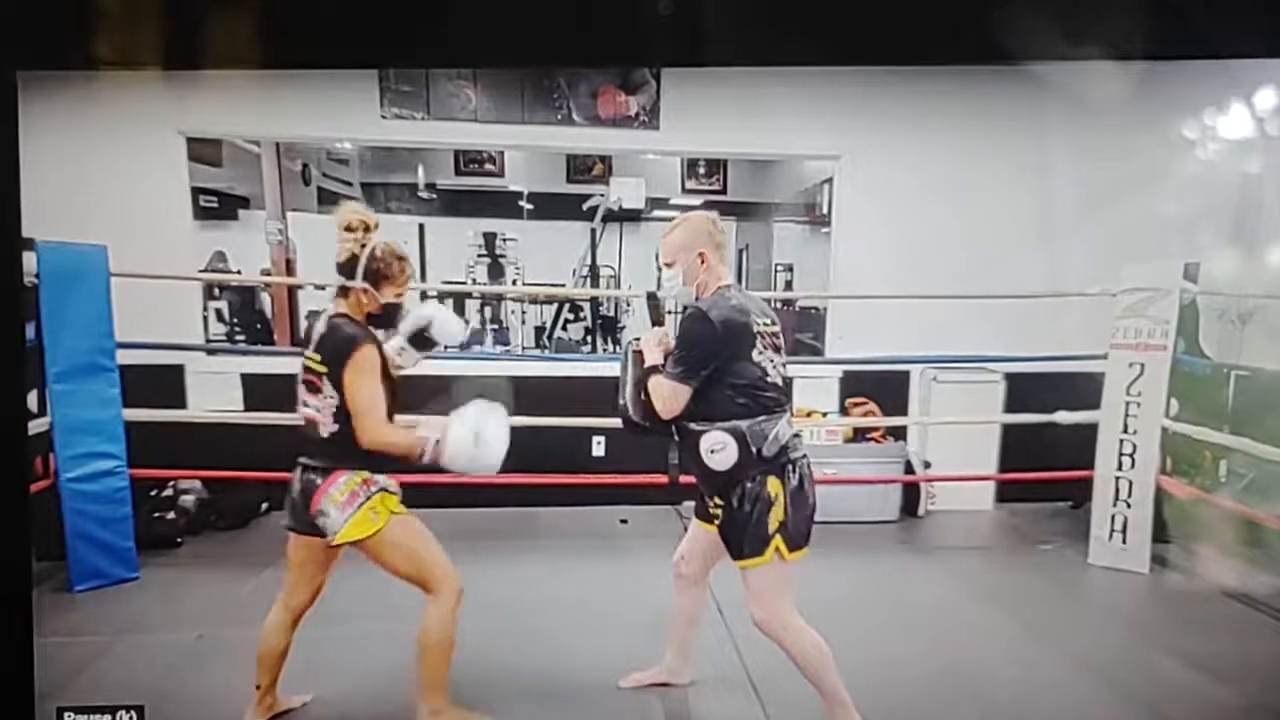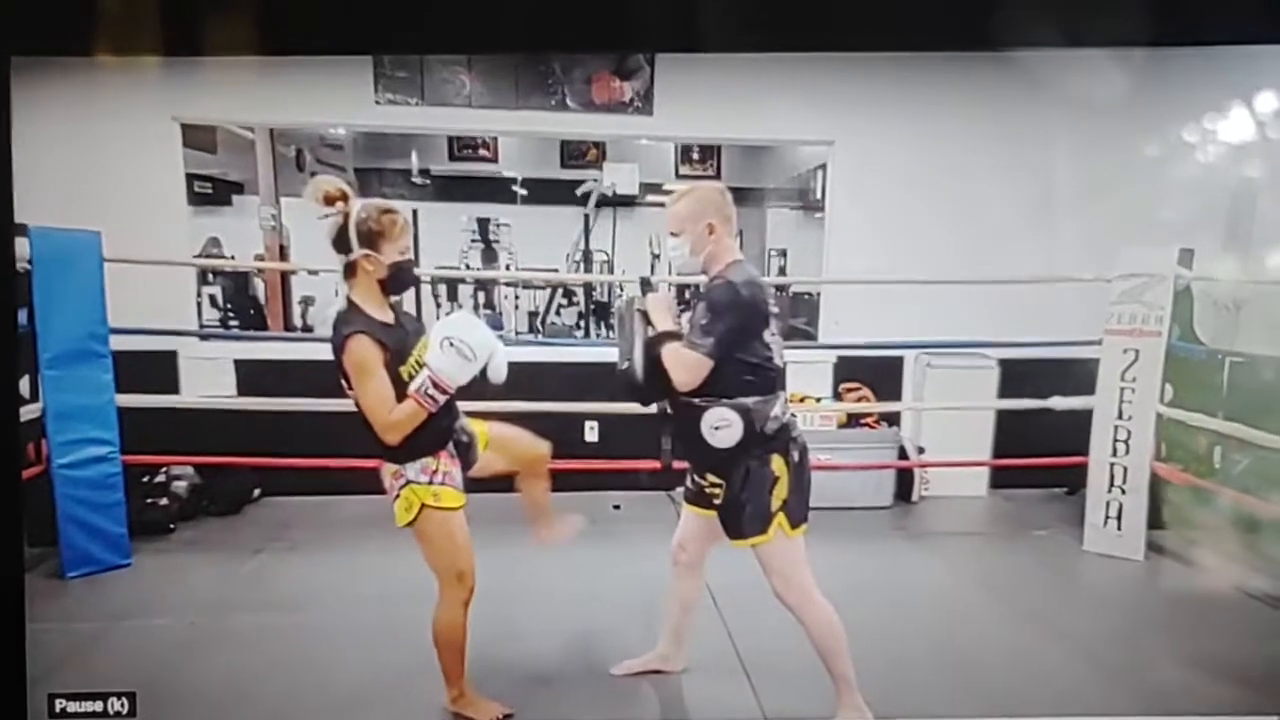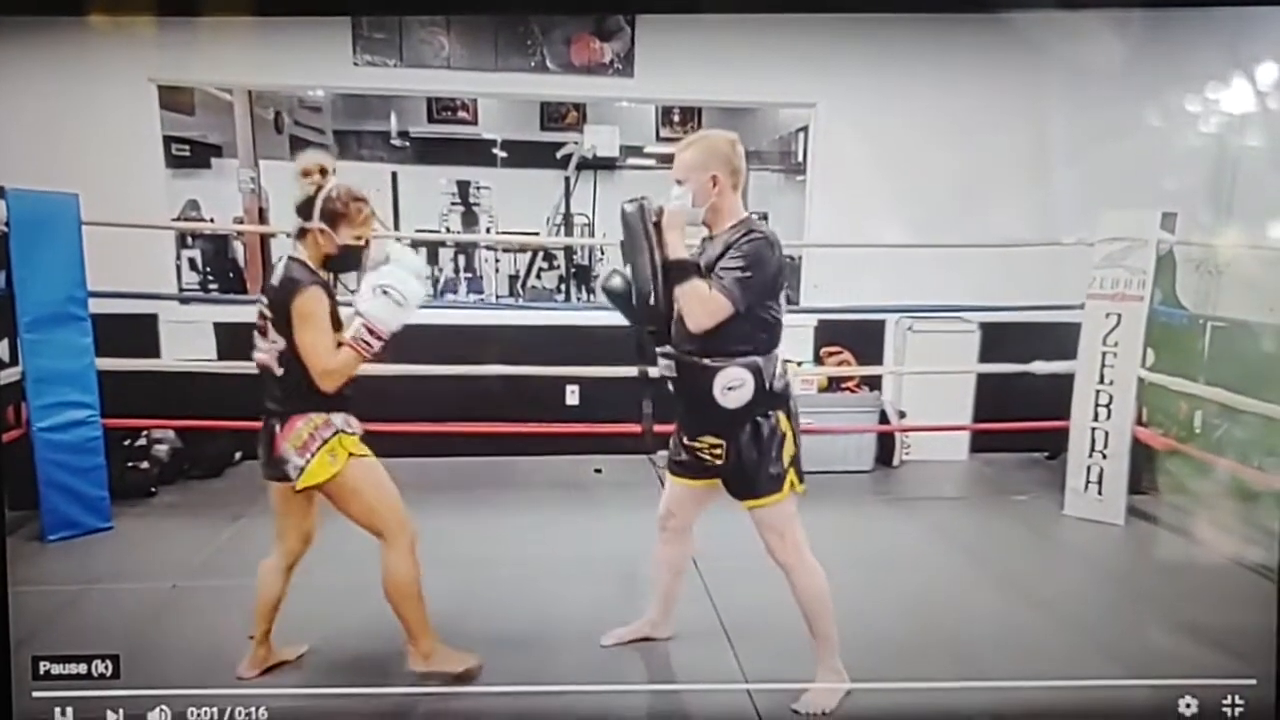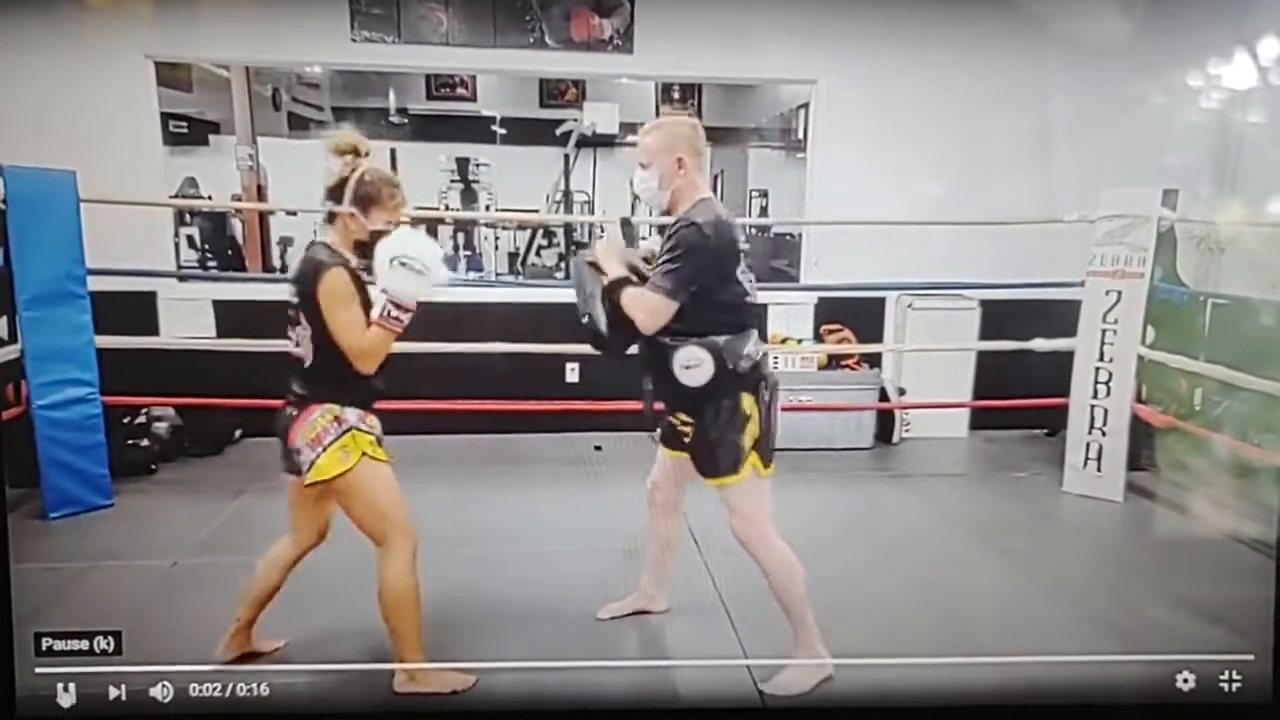
dt=1s
person 1, frame 1
left shoulder: (707, 317)
right shoulder: (754, 309)
left elbow: (668, 404)
left wrist: (653, 357)
right wrist: (676, 355)
left hip: (761, 482)
right hip: (739, 477)
left knee: (772, 615)
right knee: (688, 566)
right ankle: (676, 666)
person 1, frame 2
left shoulder: (732, 292)
right shoulder: (733, 286)
left elbow: (686, 374)
left wrist: (662, 322)
right wrist: (667, 330)
left hip: (761, 460)
right hip: (724, 456)
left knee: (792, 586)
right knee: (685, 552)
right ankle: (669, 652)
person 1, frame 3
left shoulder: (755, 245)
right shoulder: (712, 242)
left elbow: (701, 316)
right elbow: (689, 316)
left wrist: (674, 247)
right wrist: (659, 266)
left hip: (753, 419)
right hip: (702, 414)
left knee: (786, 546)
right knee: (673, 518)
left ankle: (831, 670)
right ankle: (659, 619)
person 1, frame 4
left shoulder: (696, 231)
right shoulder: (708, 221)
left elbow: (649, 317)
left wrist: (613, 269)
right wrist: (631, 275)
left hip: (731, 397)
right hip: (698, 394)
left knee: (752, 527)
right knee: (662, 491)
left ankle: (813, 651)
right ankle: (653, 592)
person 2, frame 1
left shoulder: (326, 328)
right shoulder: (357, 347)
right elbow: (372, 434)
left wrist: (414, 340)
right wrist: (443, 442)
left hip: (310, 484)
right hip: (352, 488)
left knee: (294, 600)
right knee: (446, 588)
person 2, frame 2
left shoulder: (388, 309)
right shoulder: (358, 337)
right elbow: (391, 428)
left wrist: (464, 351)
right wrist: (444, 375)
left hip: (453, 435)
right hip: (420, 469)
left knee: (537, 452)
right knee: (459, 584)
left ankle: (545, 524)
person 2, frame 3
left shoulder: (287, 274)
right shoulder: (308, 289)
left elbow: (321, 351)
right elbow: (328, 374)
left wrist: (383, 281)
right wrist: (377, 321)
left hip: (284, 430)
right hip: (318, 431)
left knee: (289, 545)
right knee: (399, 533)
left ankle: (259, 652)
right ankle: (426, 652)
person 2, frame 4
left shoulder: (321, 259)
right shoulder: (331, 273)
right elbow: (364, 357)
left wrist: (388, 292)
right wrist: (399, 296)
left hip: (307, 418)
right hip: (333, 424)
left knee: (303, 536)
right knee: (399, 540)
left ankle: (238, 637)
right ankle: (412, 669)
